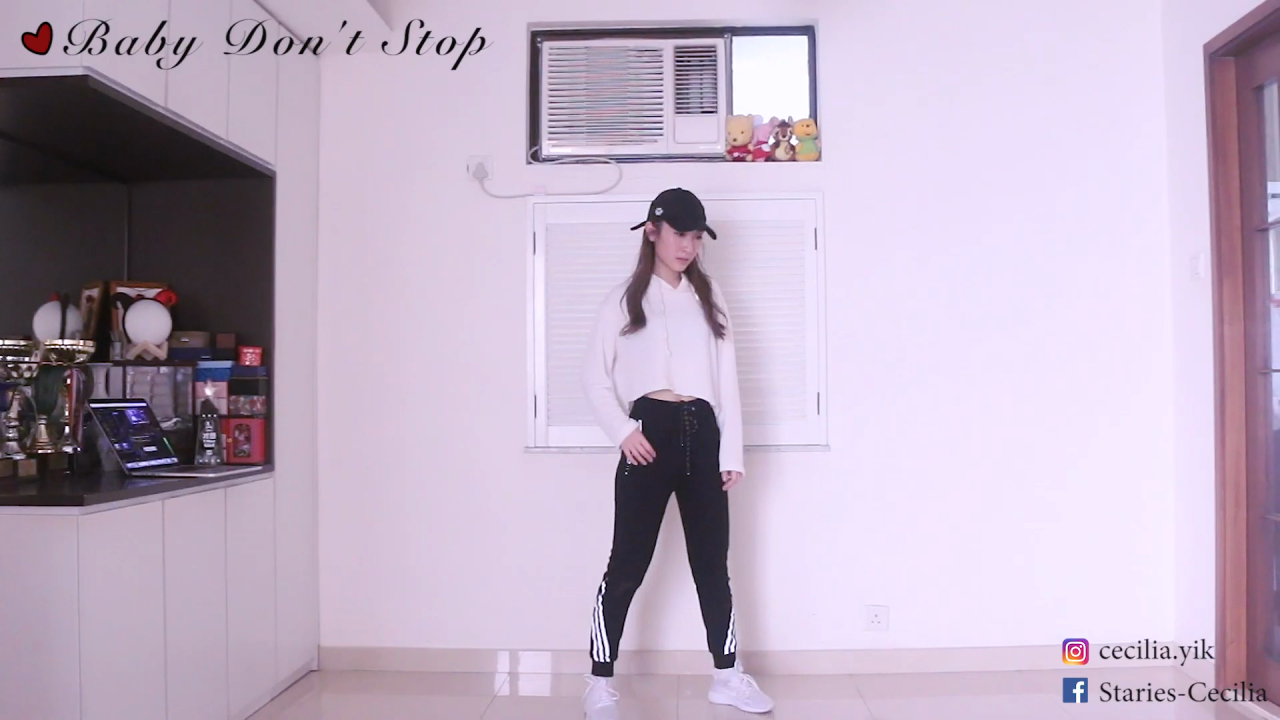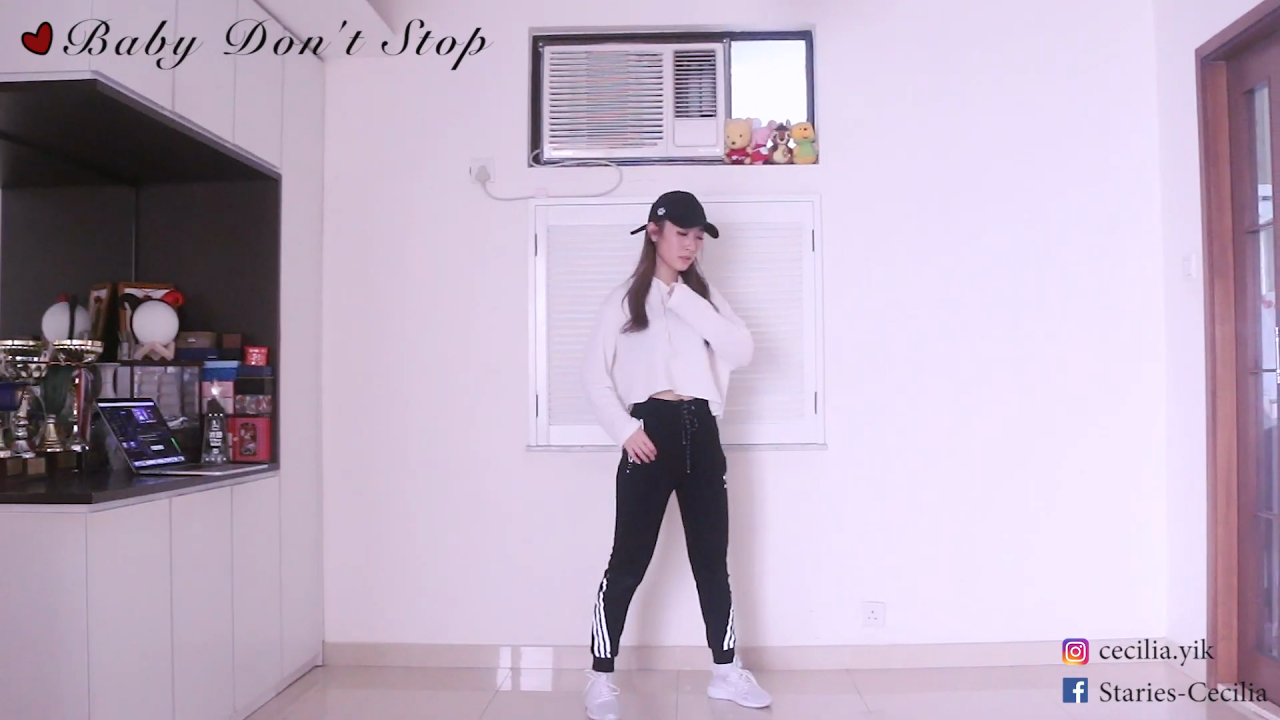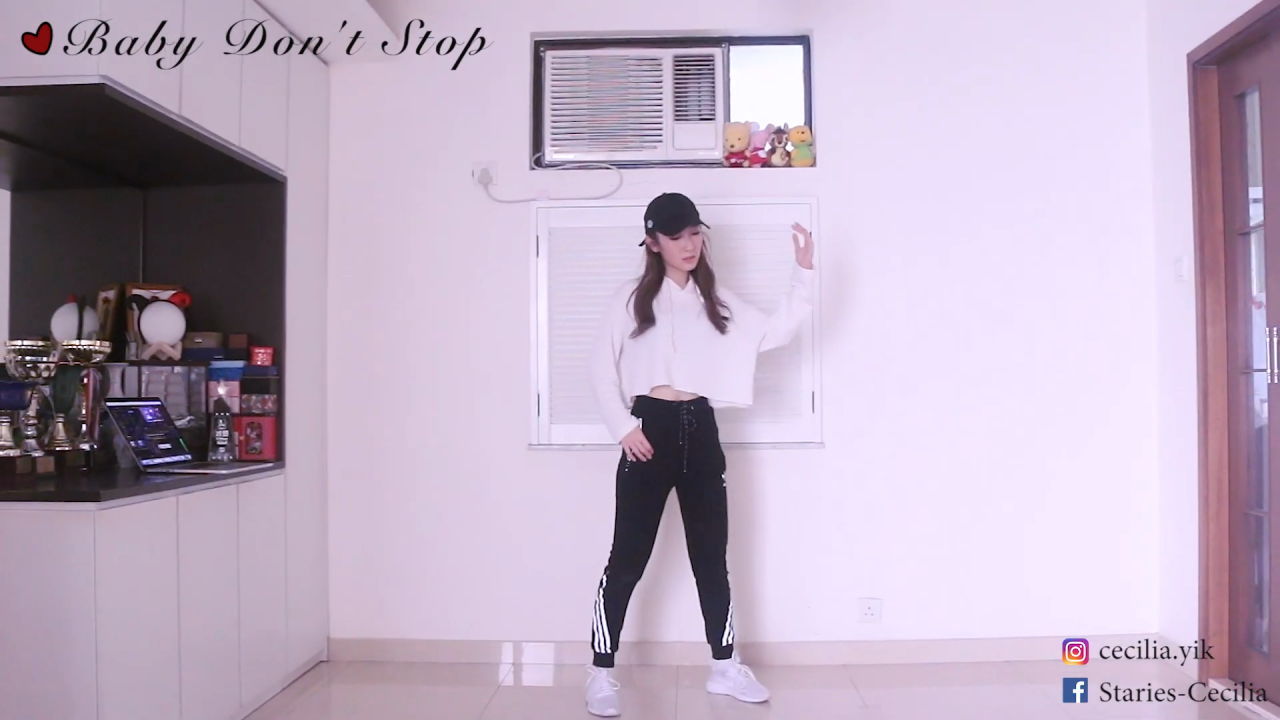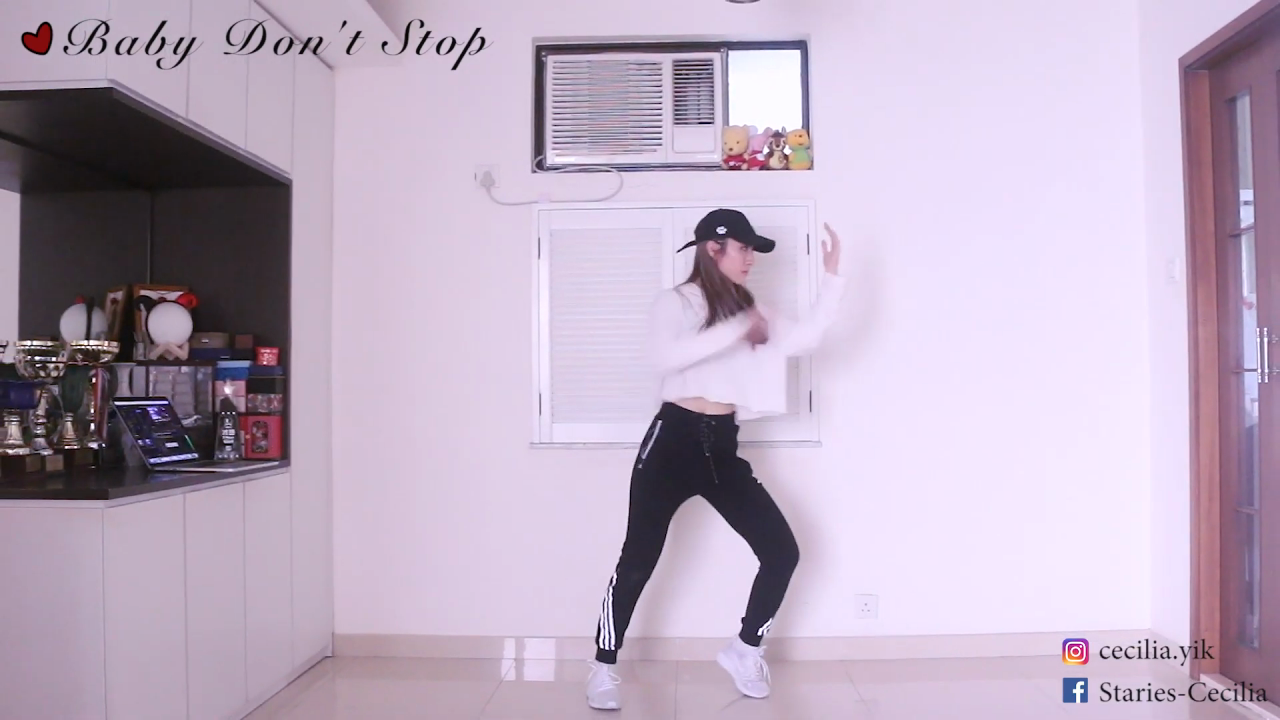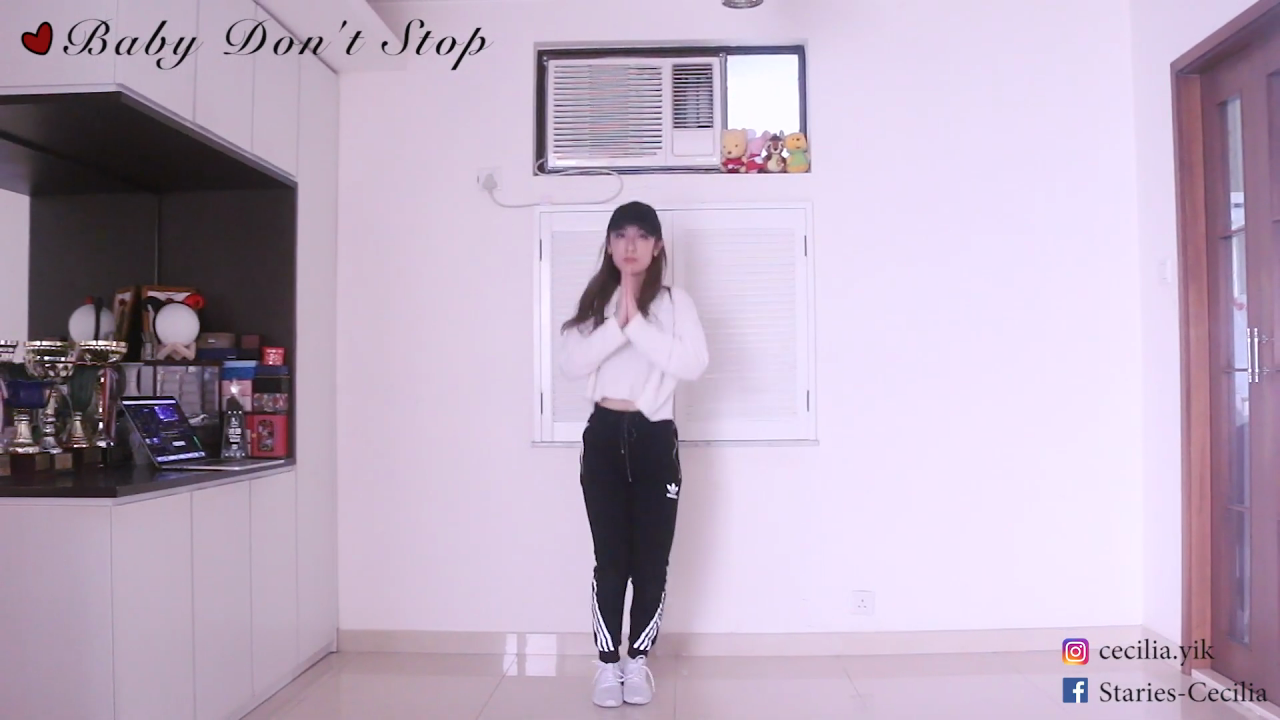
dt=1s
person 1, frame 1
left shoulder: (709, 295)
right shoulder: (625, 298)
left elbow: (727, 377)
right elbow: (595, 376)
left wrist: (732, 449)
right wrist: (623, 430)
left hip: (702, 433)
right hip: (651, 431)
left knee: (712, 562)
right knee: (627, 564)
left ankle: (727, 675)
person 1, frame 2
left shoulder: (704, 296)
right shoulder: (625, 300)
left elbow: (741, 350)
right elbow: (595, 374)
left wrist: (686, 302)
right wrist: (625, 429)
left hip: (701, 432)
right hip: (651, 432)
left knee: (712, 559)
right knee: (628, 561)
left ankle: (726, 671)
right ankle: (601, 678)
person 1, frame 3
left shoulder: (718, 301)
right shoulder: (632, 299)
left elbow: (775, 332)
right elbow: (601, 368)
left wrist: (803, 273)
right wrist: (623, 426)
left hip: (701, 432)
right hip: (650, 430)
left knee: (711, 558)
right knee: (627, 560)
left ankle: (725, 666)
right ankle: (601, 672)
person 1, frame 4
left shoulder: (750, 311)
right shoulder: (675, 302)
left elbow: (803, 338)
right elbow: (664, 355)
left wrist: (832, 277)
right wrist: (732, 333)
left hip: (722, 446)
right hip: (673, 440)
left knee: (782, 551)
right knee: (638, 560)
left ankle: (745, 650)
right ankle: (603, 667)
person 1, frame 5
left shoulder: (674, 301)
right shoulder: (593, 301)
left elbow: (693, 365)
right elbow: (572, 364)
left wrist: (636, 320)
right wrist: (618, 322)
left hip: (655, 438)
right hip: (604, 437)
left knee: (651, 564)
right knee: (611, 561)
left ankle: (638, 661)
right ankle: (608, 664)
